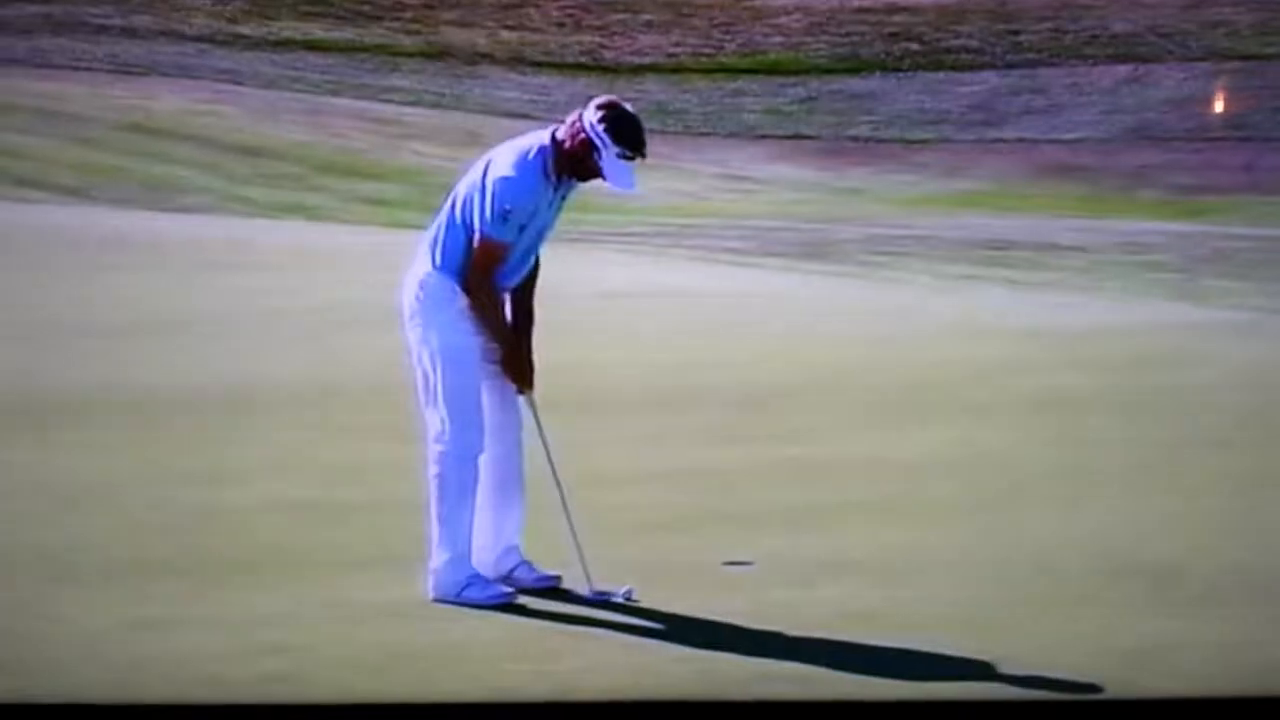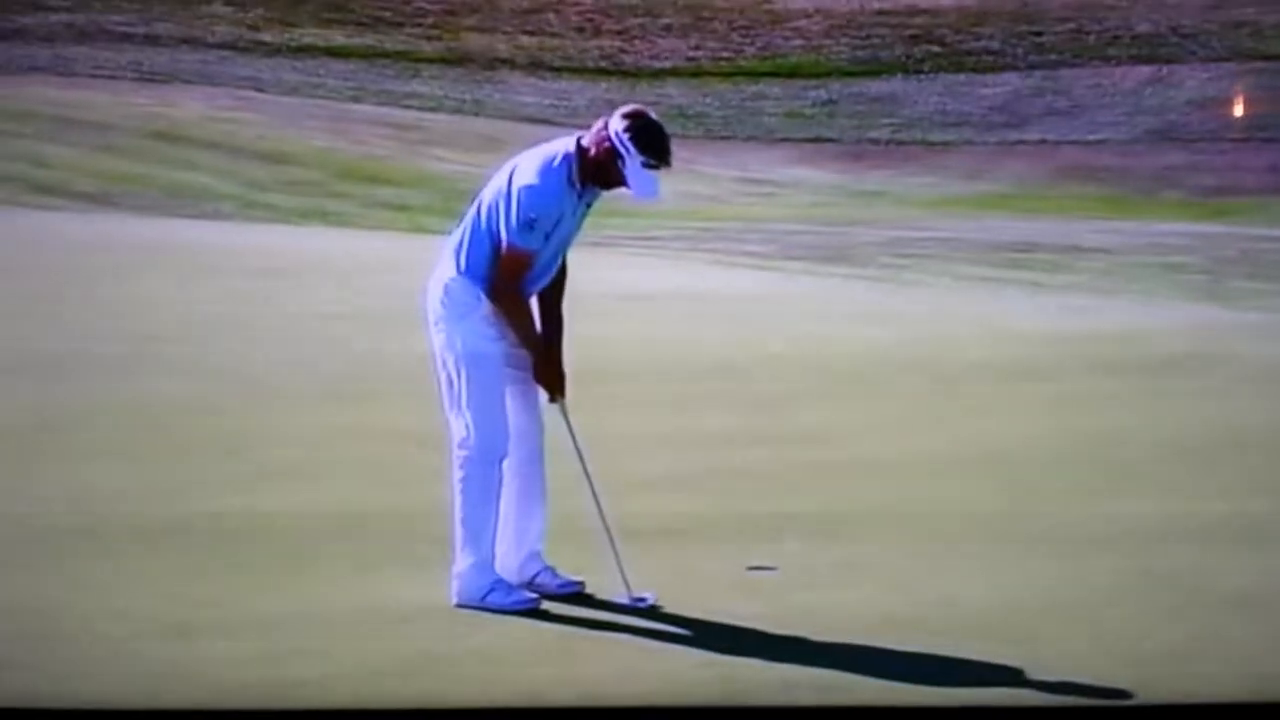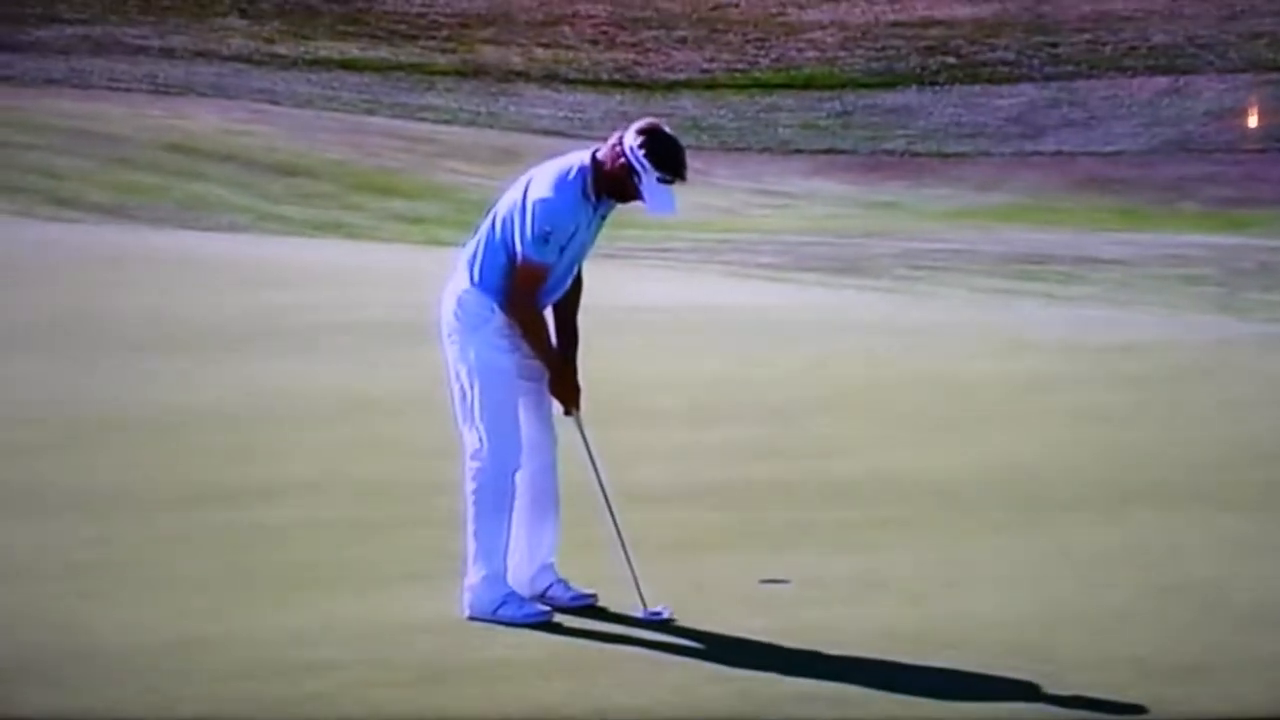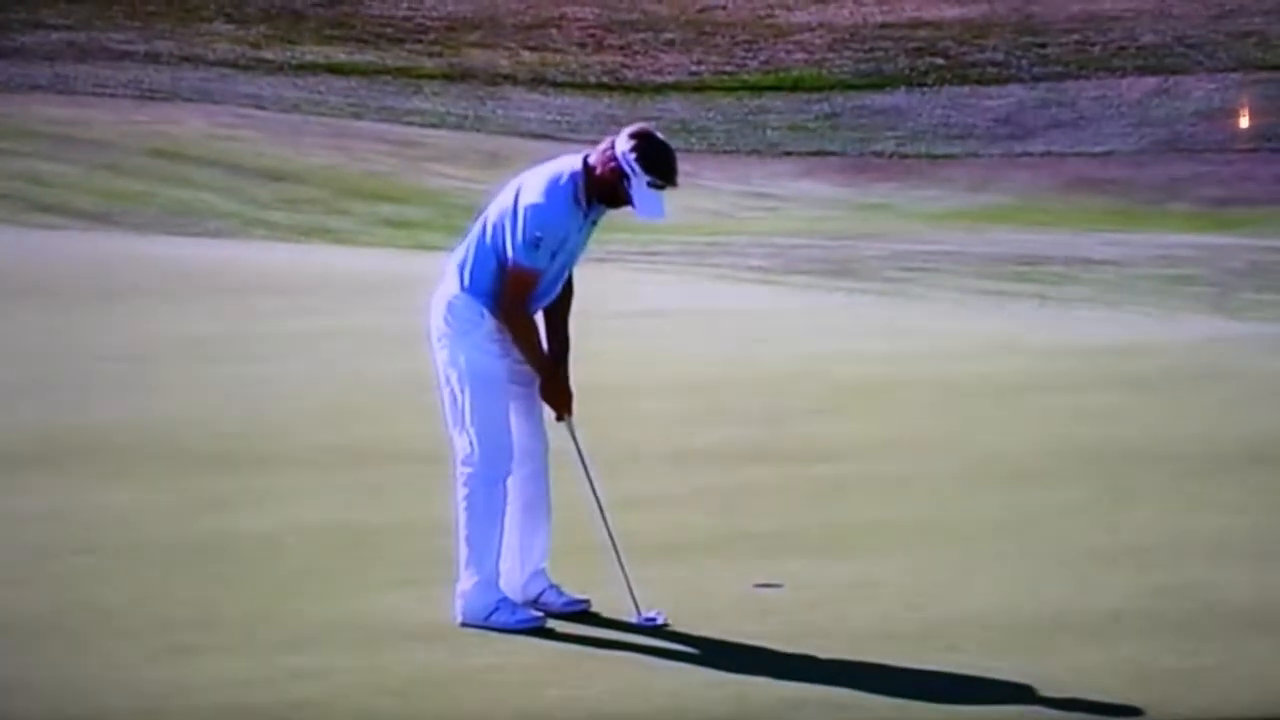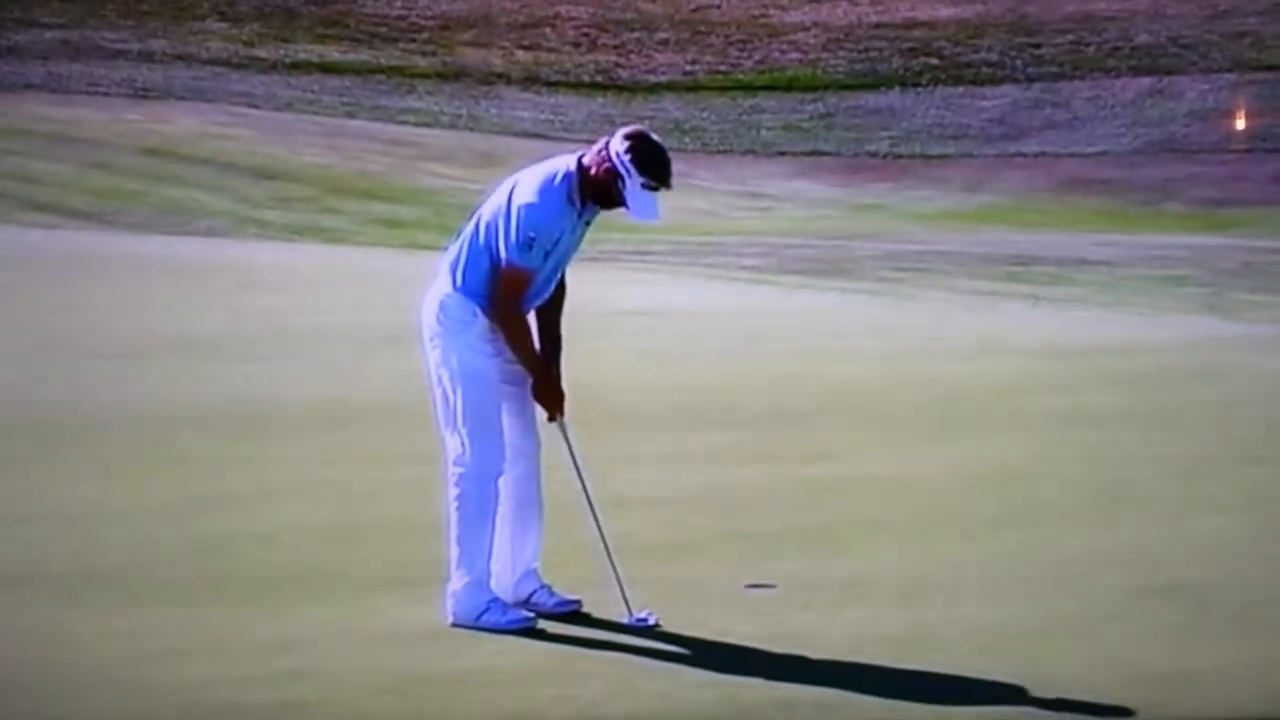
dt=0.4s
person 1, frame 1
left shoulder: (561, 171)
right shoulder: (516, 177)
right elbow: (478, 277)
left wrist: (523, 339)
right wrist: (510, 349)
left hip: (477, 298)
right hip: (444, 295)
left knee: (503, 432)
right knee: (460, 437)
left ankle: (498, 557)
right ankle: (451, 573)
person 1, frame 2
left shoulder: (585, 178)
right shoulder: (541, 184)
right elbow: (506, 284)
left wrist: (553, 345)
right wrist: (541, 355)
left hip: (501, 304)
right hip: (468, 300)
left knee: (525, 438)
right knee: (484, 442)
left ankle: (521, 563)
right ankle: (475, 578)
person 1, frame 3
left shoulder: (600, 190)
right shoulder: (555, 197)
right elbow: (522, 298)
left wrist: (569, 358)
right wrist: (557, 369)
left hip: (513, 316)
right hip: (480, 312)
left knee: (538, 450)
right knee: (497, 454)
left ankle: (533, 576)
right ankle: (486, 590)
person 1, frame 4
left shoulder: (590, 194)
right shoulder: (547, 202)
left elbow: (560, 278)
right elbow: (513, 302)
left wrist: (560, 363)
right wrist: (549, 374)
left hip: (504, 320)
right hip: (470, 317)
left knee: (529, 455)
right knee: (488, 459)
left ankle: (526, 581)
right ankle: (479, 596)
person 1, frame 5
left shoulder: (584, 196)
right shoulder: (541, 202)
right elbow: (506, 302)
left wrist: (552, 362)
right wrist: (540, 375)
left hip: (495, 320)
right hip: (463, 317)
left knee: (521, 455)
right knee: (480, 459)
left ankle: (517, 581)
right ankle: (469, 596)
